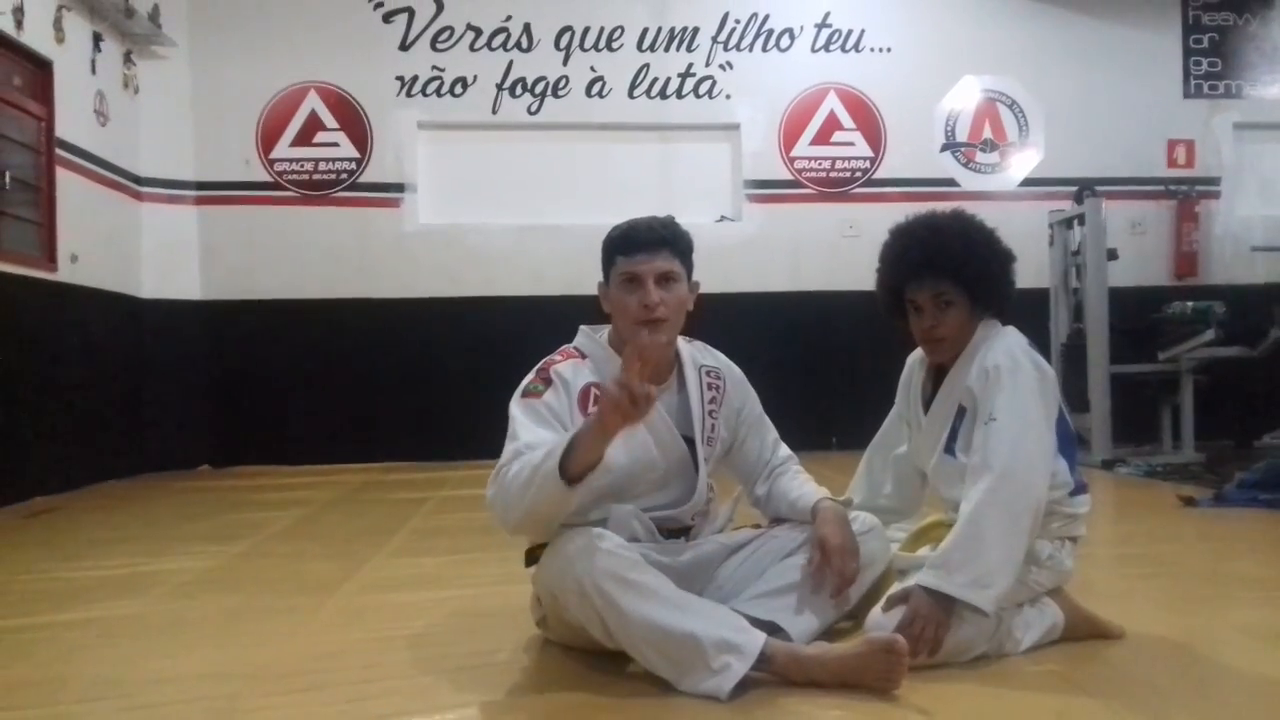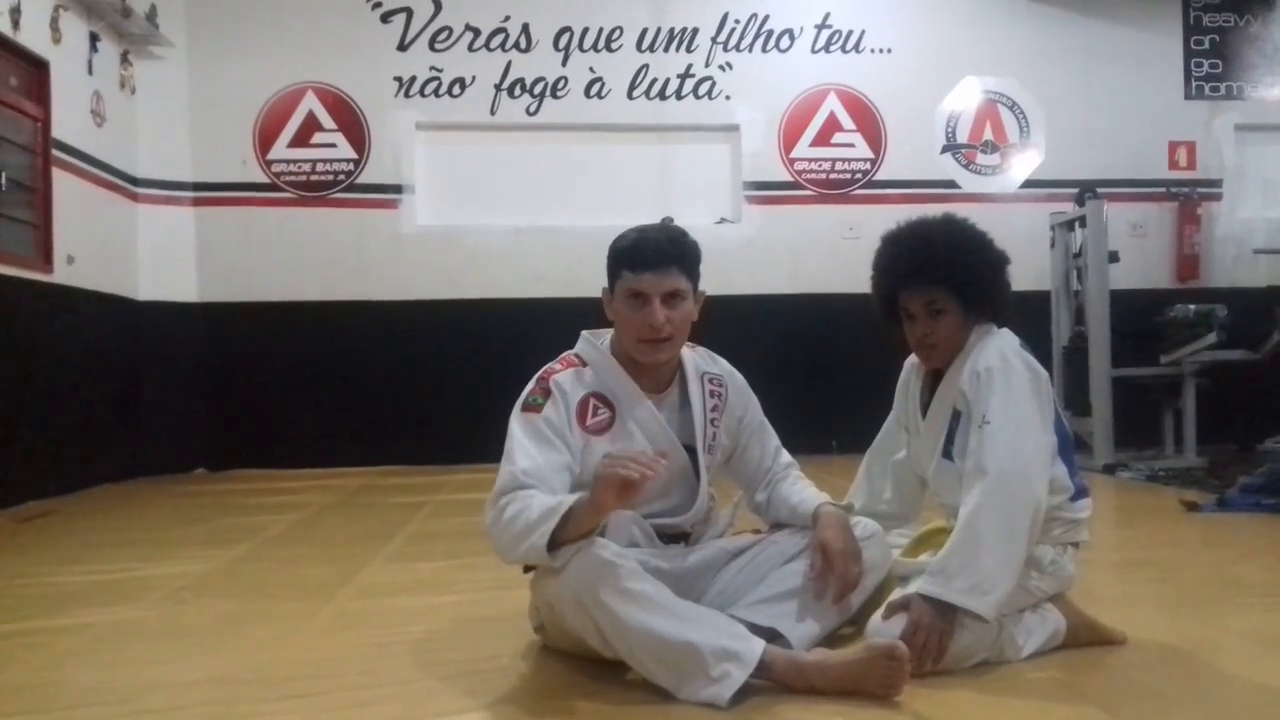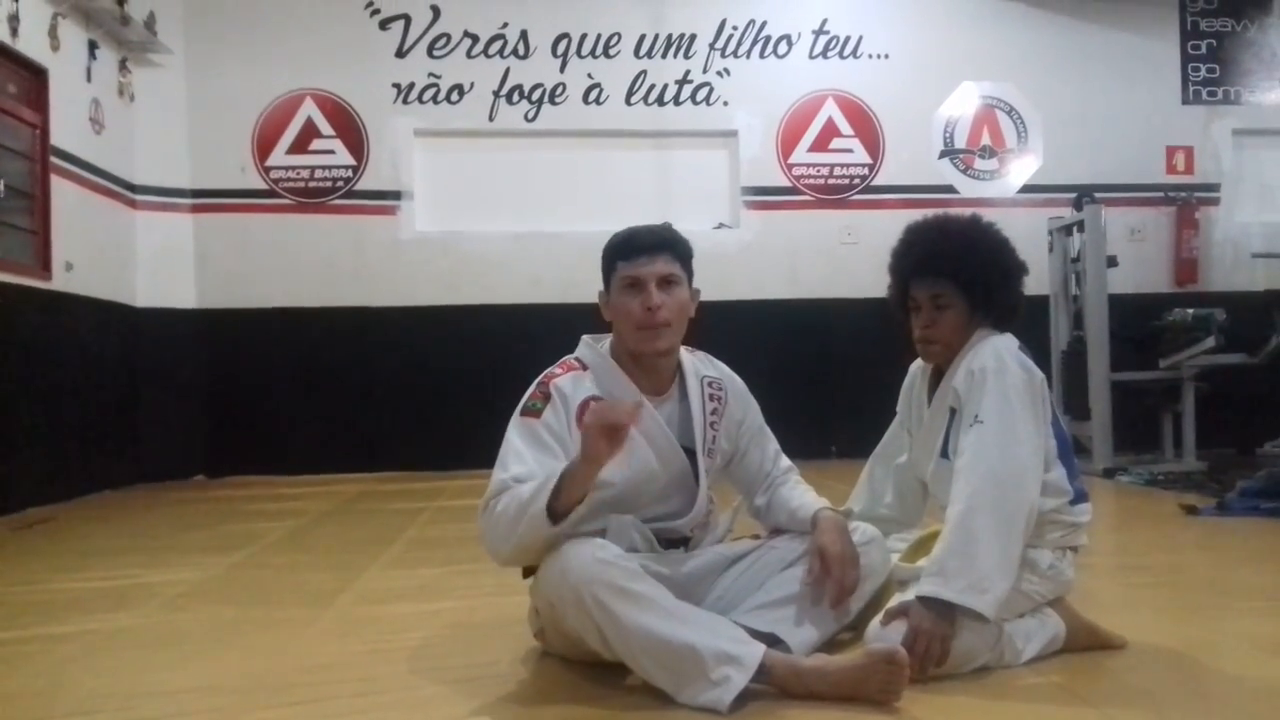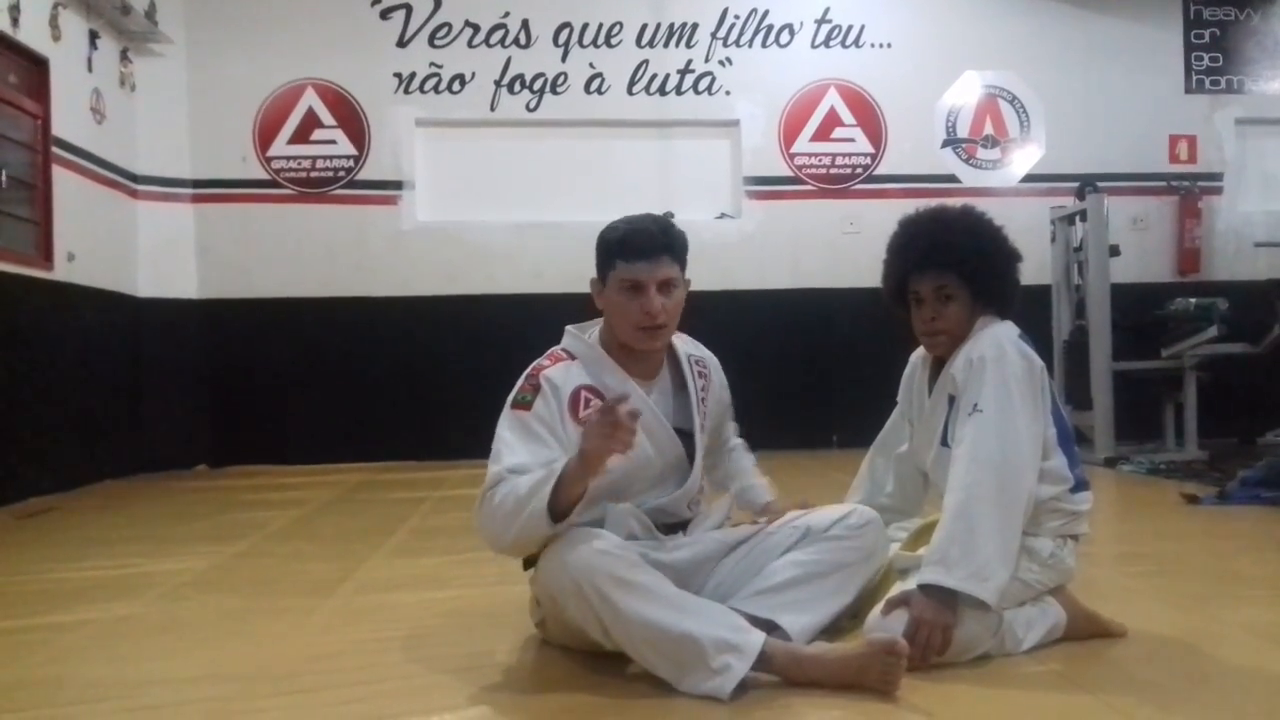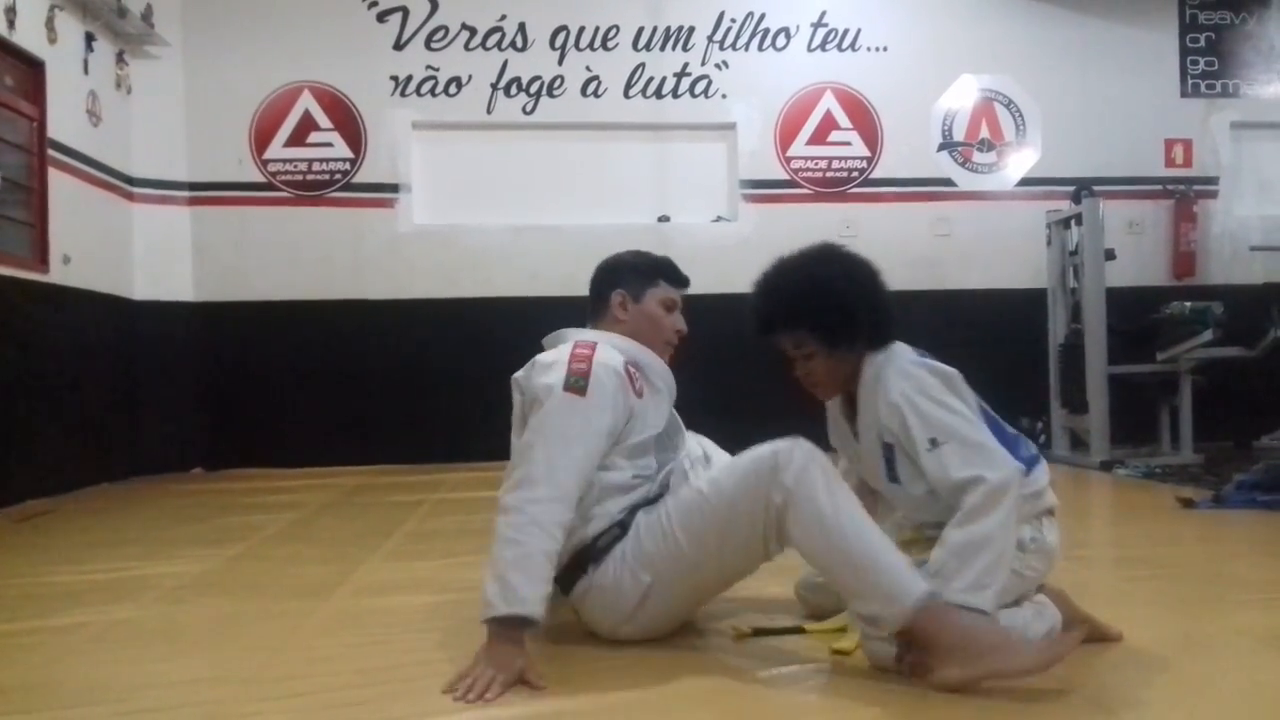
dt=1s
person 1, frame 1
left shoulder: (716, 375)
right shoulder: (559, 380)
left elbow: (772, 469)
right elbow: (512, 502)
left wrist: (826, 509)
right wrist: (599, 429)
left hip: (697, 562)
right hip: (605, 573)
left knee: (864, 536)
right knee: (578, 559)
left ankle: (706, 640)
right ankle: (794, 657)
person 1, frame 2
left shoulder: (717, 381)
right shoulder: (558, 389)
left elbow: (773, 475)
right elbow: (511, 526)
left wrist: (827, 513)
right wrist: (593, 506)
left hip: (696, 571)
right hip: (606, 580)
left knee: (865, 541)
right knee: (578, 570)
left ankle: (723, 642)
right ankle: (792, 664)
person 1, frame 3
left shoulder: (717, 385)
right shoulder: (561, 392)
left elbow: (773, 480)
right elbow: (502, 531)
left wrist: (825, 519)
right wrist: (584, 469)
left hip: (696, 574)
right hip: (600, 591)
left knee: (863, 546)
right knee: (575, 568)
left ankle: (717, 648)
right ankle: (788, 669)
person 1, frame 4
left shoulder: (698, 365)
right shoulder: (552, 383)
right elbow: (499, 520)
left wrist: (769, 504)
right wrist: (582, 467)
left hip: (693, 558)
right hip: (599, 570)
left knee: (858, 528)
right knee: (574, 563)
left ankle: (724, 634)
right ankle: (790, 658)
person 1, frame 5
left shoulder: (595, 368)
right shoulder: (592, 363)
right elbow: (537, 496)
right wrist: (508, 630)
left hip: (635, 569)
right hip: (622, 579)
right knee: (791, 466)
right ankle: (945, 636)
person 2, frame 1
left shoulder: (1008, 364)
right shoulder: (920, 367)
left elbow: (1004, 491)
right elbow: (892, 466)
left wrist: (945, 586)
left hip: (1030, 540)
right hip: (970, 530)
left knee: (892, 631)
left ankle: (1052, 616)
right ankle: (1030, 605)
person 2, frame 2
left shoulder: (1001, 368)
right shoulder: (918, 371)
left elbow: (1005, 493)
right elbow: (892, 470)
left wrist: (945, 595)
left hip: (1032, 544)
right hip: (976, 538)
left knee: (894, 639)
left ankle: (1054, 621)
right ankle: (1031, 612)
person 2, frame 3
left shoulder: (998, 369)
right shoulder: (923, 374)
left elbow: (992, 493)
right elbow: (894, 474)
left wrist: (944, 598)
left hip: (1031, 549)
right hip: (982, 543)
left knee: (895, 643)
left ankle: (1054, 626)
right ankle: (1035, 617)
person 2, frame 4
left shoulder: (998, 357)
right shoulder: (923, 364)
left elbow: (988, 483)
right elbow: (894, 465)
left wrist: (944, 586)
left hip: (1032, 538)
right hip: (980, 532)
left knee: (895, 632)
left ankle: (1055, 614)
right ankle: (1031, 604)
person 2, frame 5
left shoulder: (905, 385)
right shoulder: (843, 397)
left elbow: (992, 487)
right elbow: (873, 491)
left wrist: (941, 595)
left hip: (1010, 529)
right hip: (935, 529)
left knee: (894, 640)
right knee: (816, 594)
left ankle: (1047, 614)
